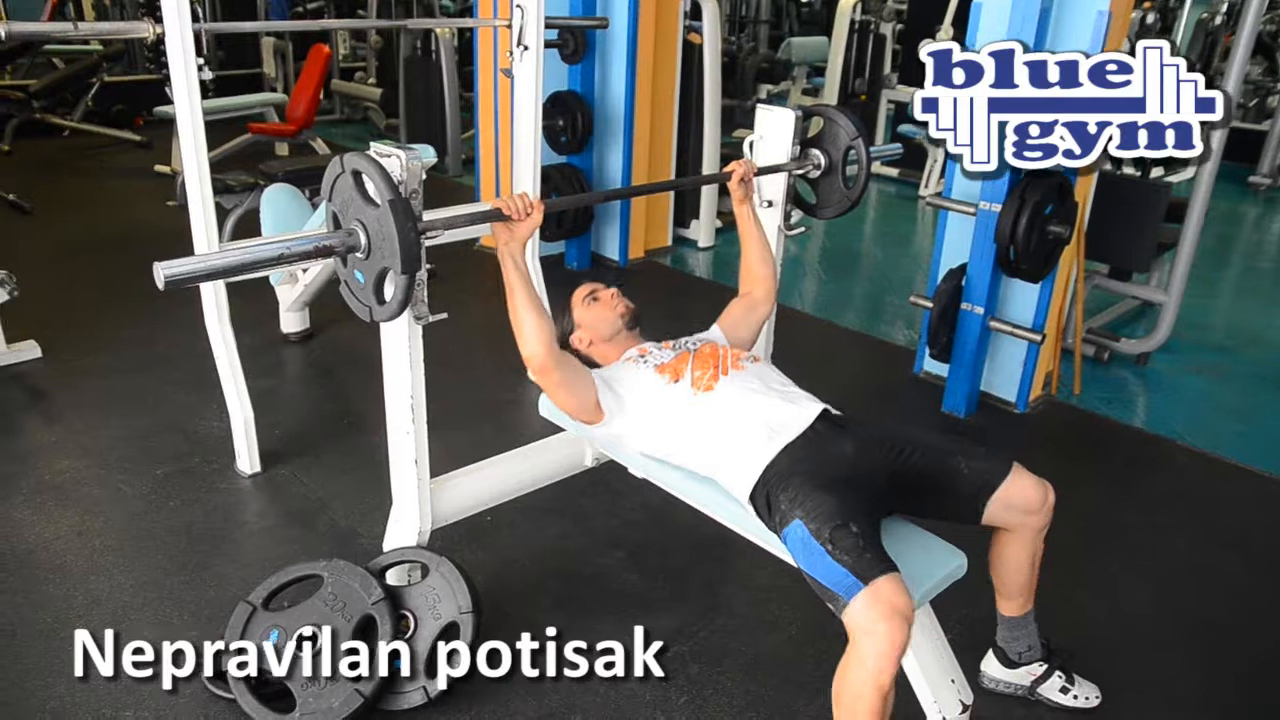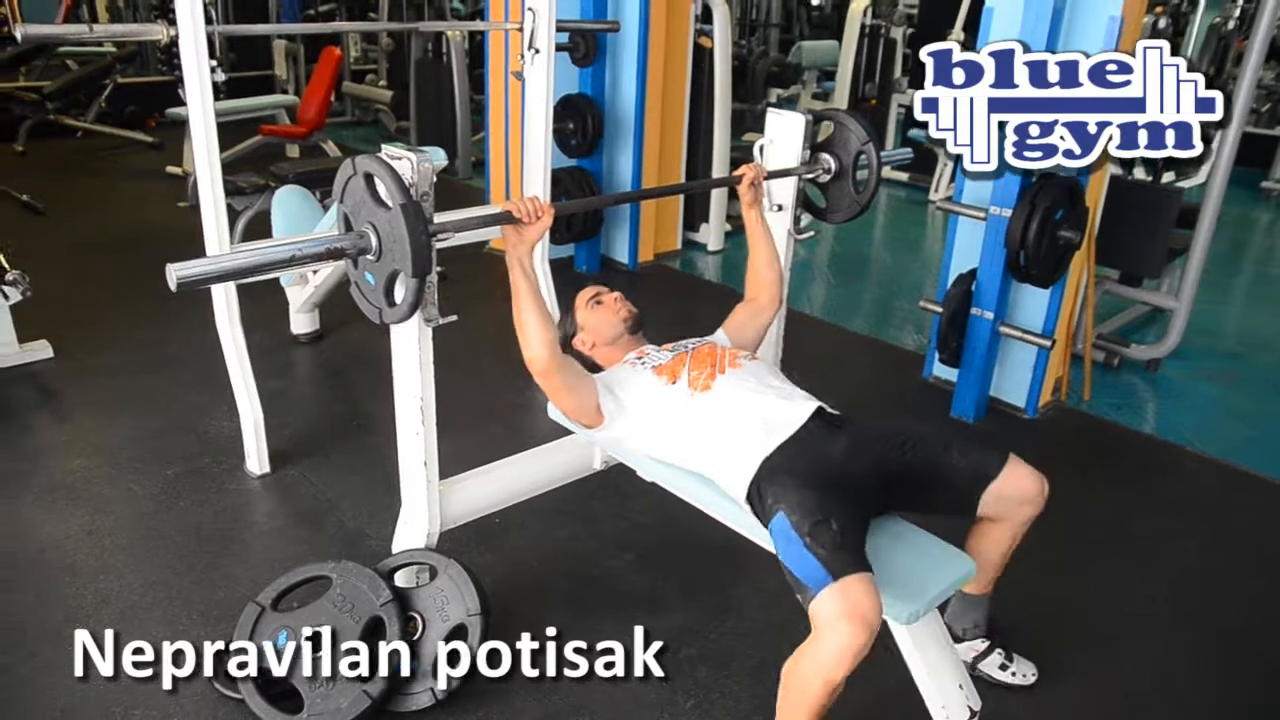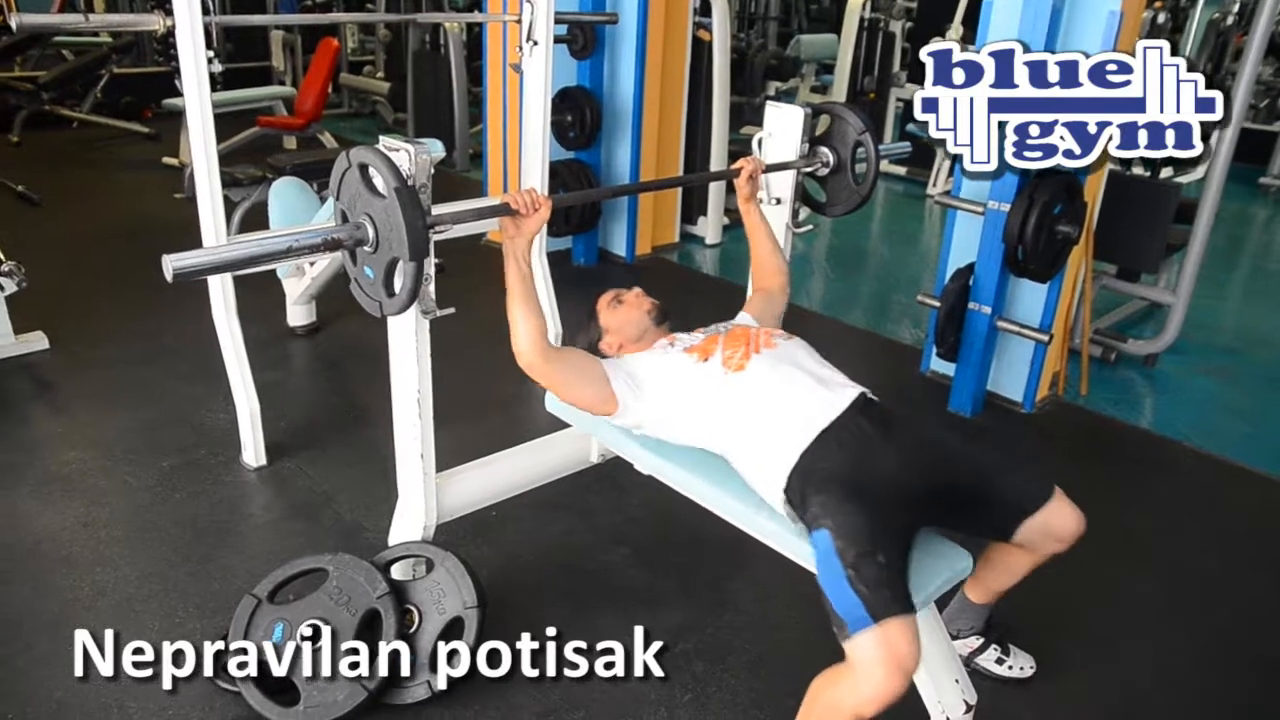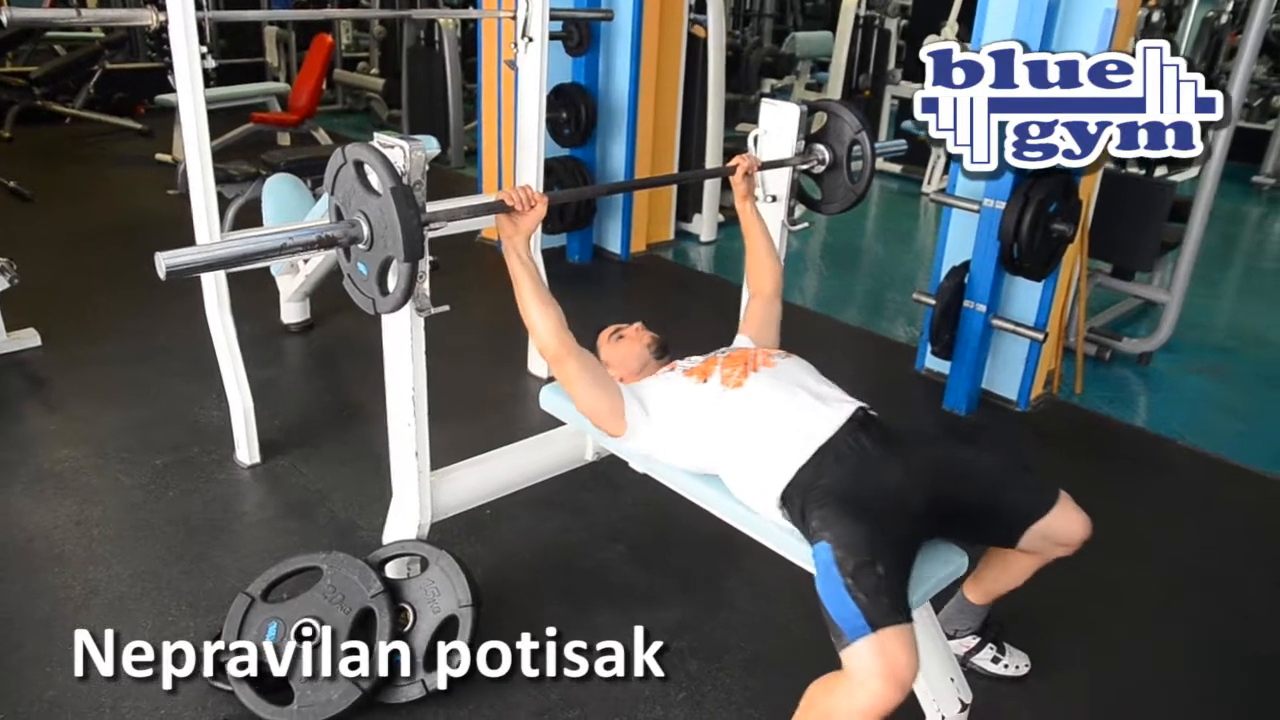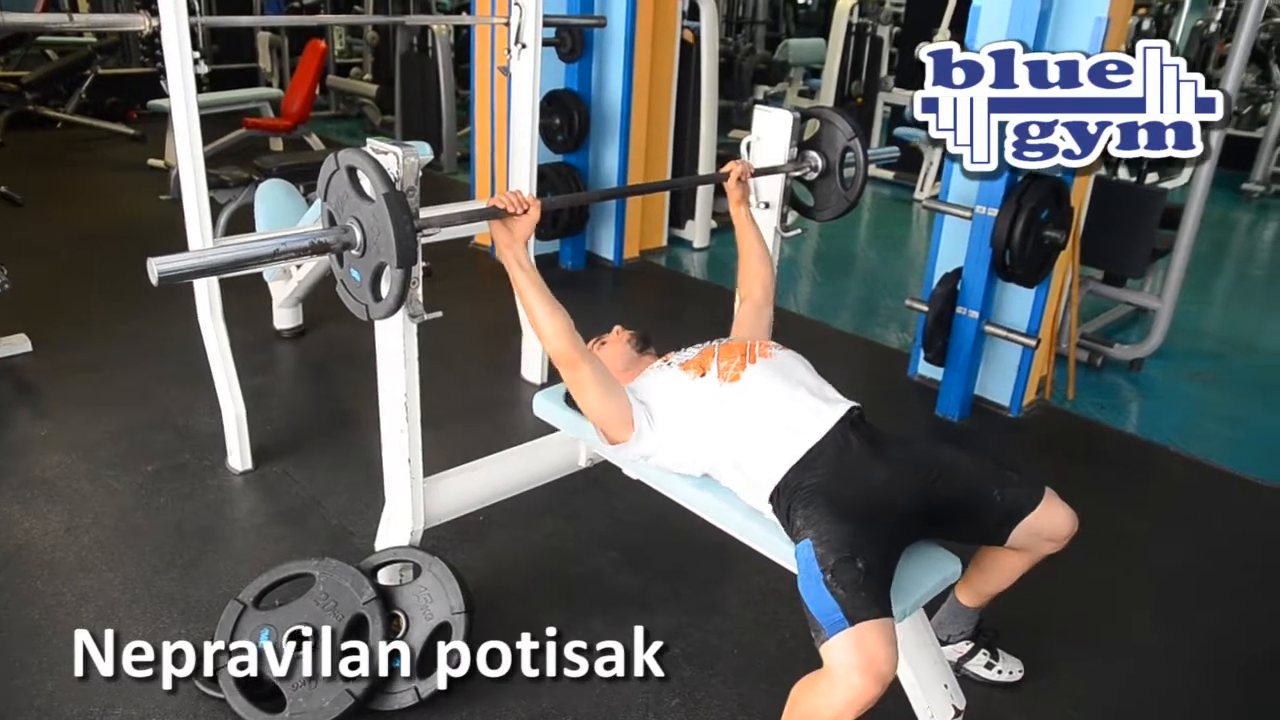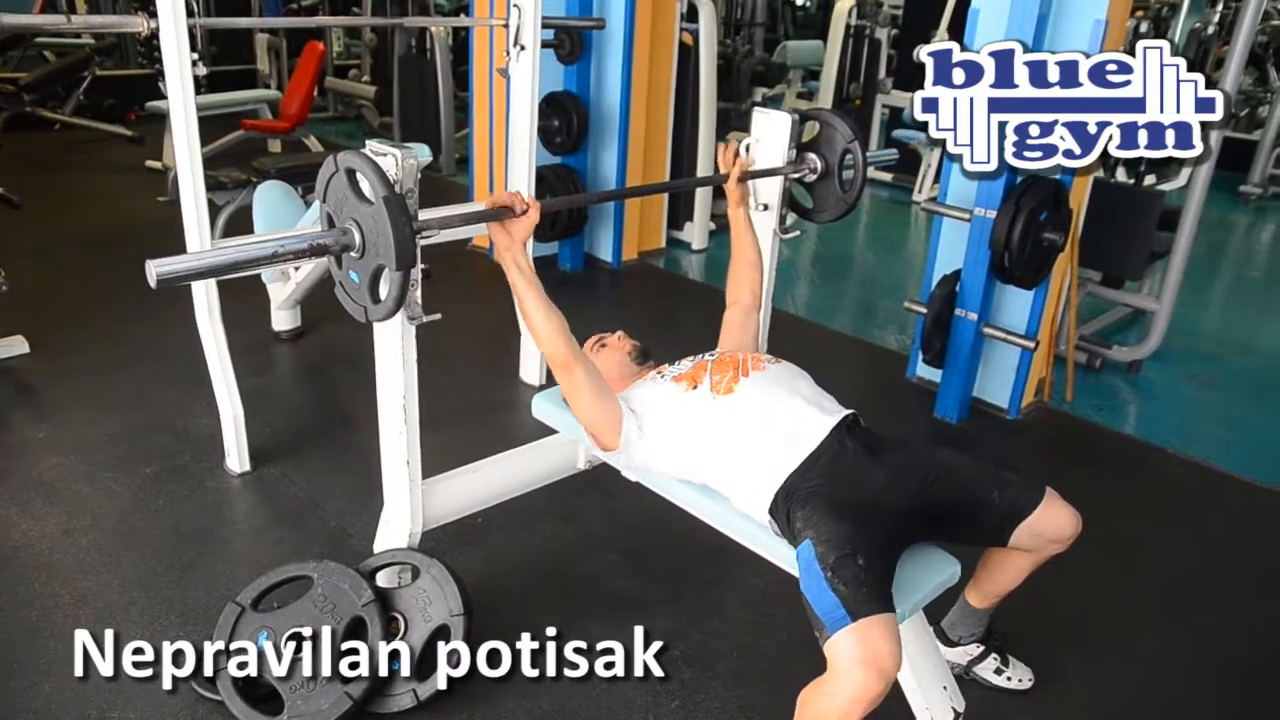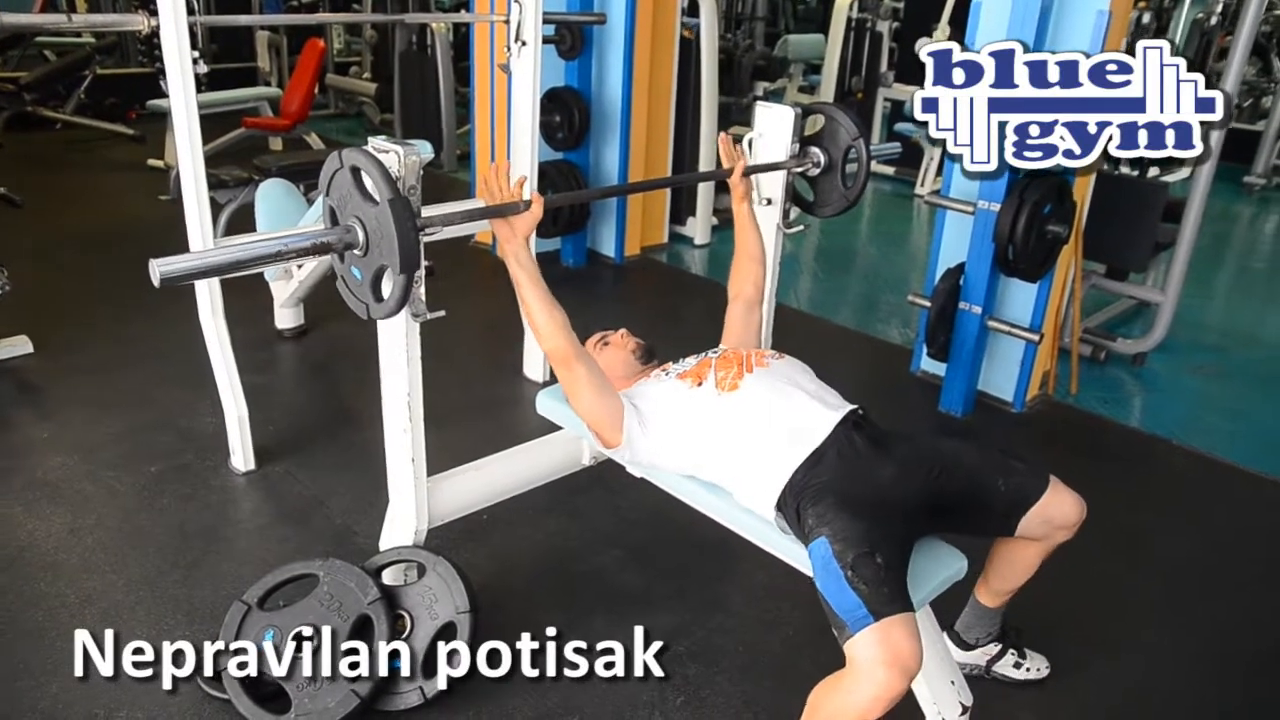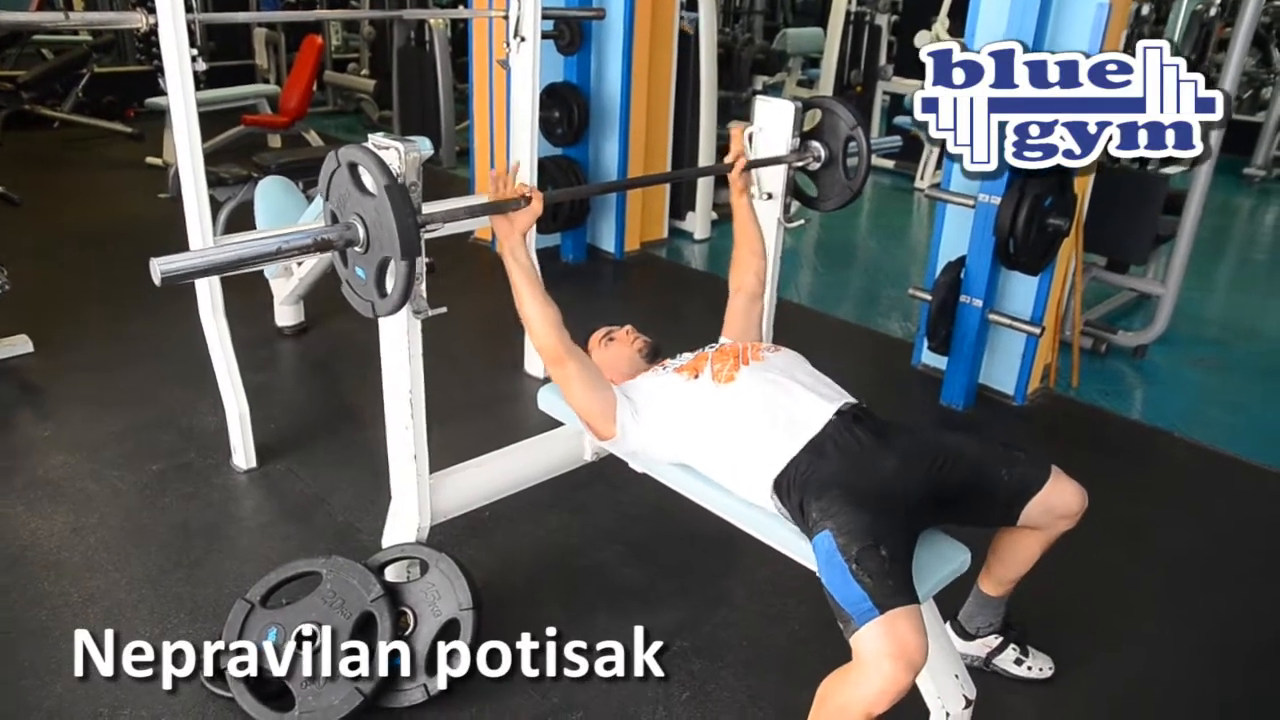
dt=0.4s
person 1, frame 1
left shoulder: (700, 342)
right shoulder: (607, 392)
left elbow: (759, 294)
right elbow: (543, 361)
left wrist: (742, 203)
right wrist: (511, 250)
left hip: (842, 433)
right hip: (786, 474)
left knee: (1032, 499)
right knee: (888, 620)
left ankle: (1017, 659)
person 1, frame 2
left shoulder: (702, 344)
right shoulder: (607, 395)
left elbow: (765, 296)
right elbow: (543, 362)
left wrist: (750, 207)
right wrist: (519, 252)
left hip: (839, 433)
right hip: (782, 473)
left knee: (1024, 490)
right knee: (849, 626)
left ankle: (963, 630)
person 1, frame 3
left shoulder: (727, 334)
right shoulder: (633, 383)
left elbow: (774, 286)
right elbow: (536, 357)
left wrist: (747, 200)
right wrist: (517, 245)
left hip: (882, 431)
right hip: (823, 470)
left knee: (1059, 524)
right knee: (883, 672)
left ankle: (961, 628)
person 1, frame 4
left shoulder: (732, 358)
right shoulder: (637, 409)
left elbow: (767, 290)
right elbow: (560, 351)
left wrist: (744, 200)
right wrist: (516, 242)
left hip: (883, 445)
right hip: (823, 483)
left knee: (1066, 528)
left ankle: (958, 626)
person 1, frame 5
left shoulder: (718, 355)
right shoulder: (633, 414)
left elbow: (758, 293)
right elbow: (567, 355)
left wrist: (739, 205)
right wrist: (512, 249)
left hip: (870, 445)
right hip: (813, 484)
left knee: (1053, 524)
left ankle: (952, 632)
person 1, frame 6
left shoulder: (712, 363)
right shoulder: (627, 421)
left elbow: (744, 299)
right elbow: (562, 358)
left wrist: (737, 203)
right wrist: (510, 249)
left hip: (866, 450)
right hip: (810, 491)
left knee: (1056, 525)
right knee: (867, 668)
left ankle: (960, 636)
person 1, frame 7
left shoulder: (716, 360)
right shoulder: (630, 416)
left elbow: (746, 293)
right elbow: (563, 355)
left wrist: (740, 195)
right wrist: (514, 246)
left hip: (875, 443)
right hip: (817, 485)
left knee: (1061, 512)
right knee: (887, 668)
left ankle: (975, 637)
person 1, frame 8
left shoulder: (718, 355)
right shoulder: (629, 412)
left elbow: (747, 284)
right elbow: (557, 353)
left wrist: (740, 190)
right wrist: (511, 241)
left hip: (876, 435)
right hip: (818, 473)
left knee: (1062, 502)
right knee: (892, 663)
left ankle: (977, 630)
